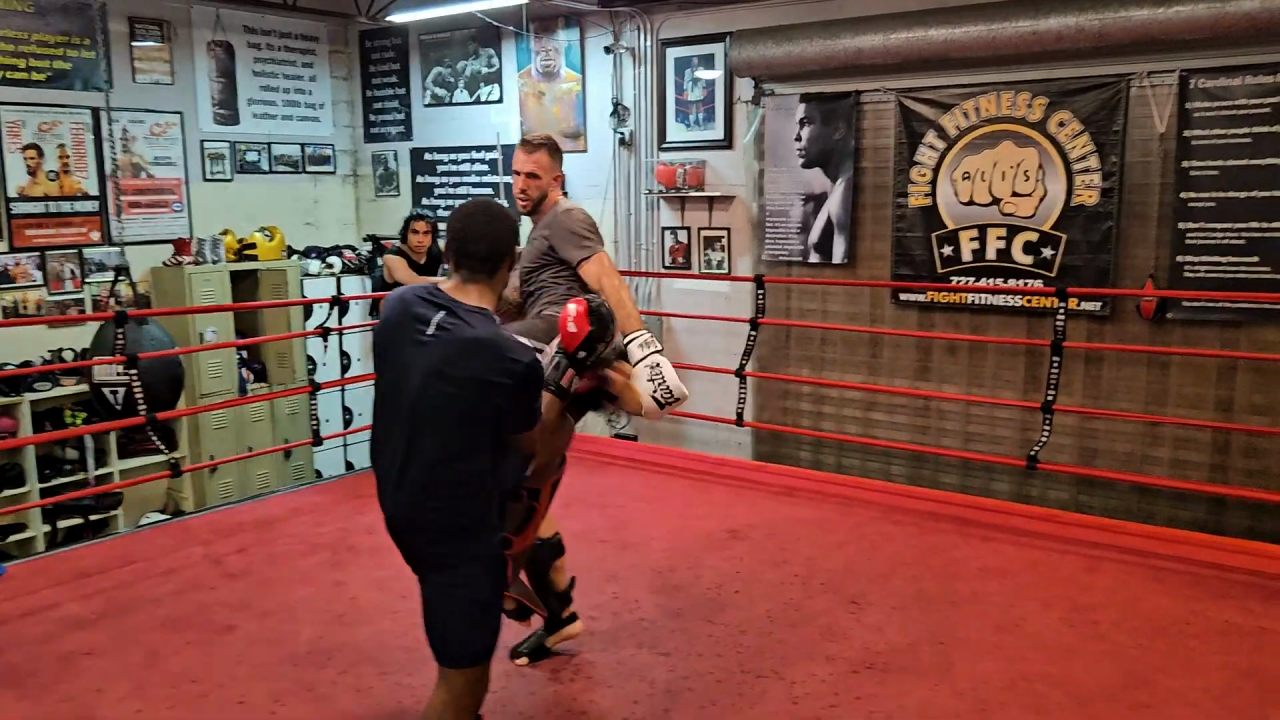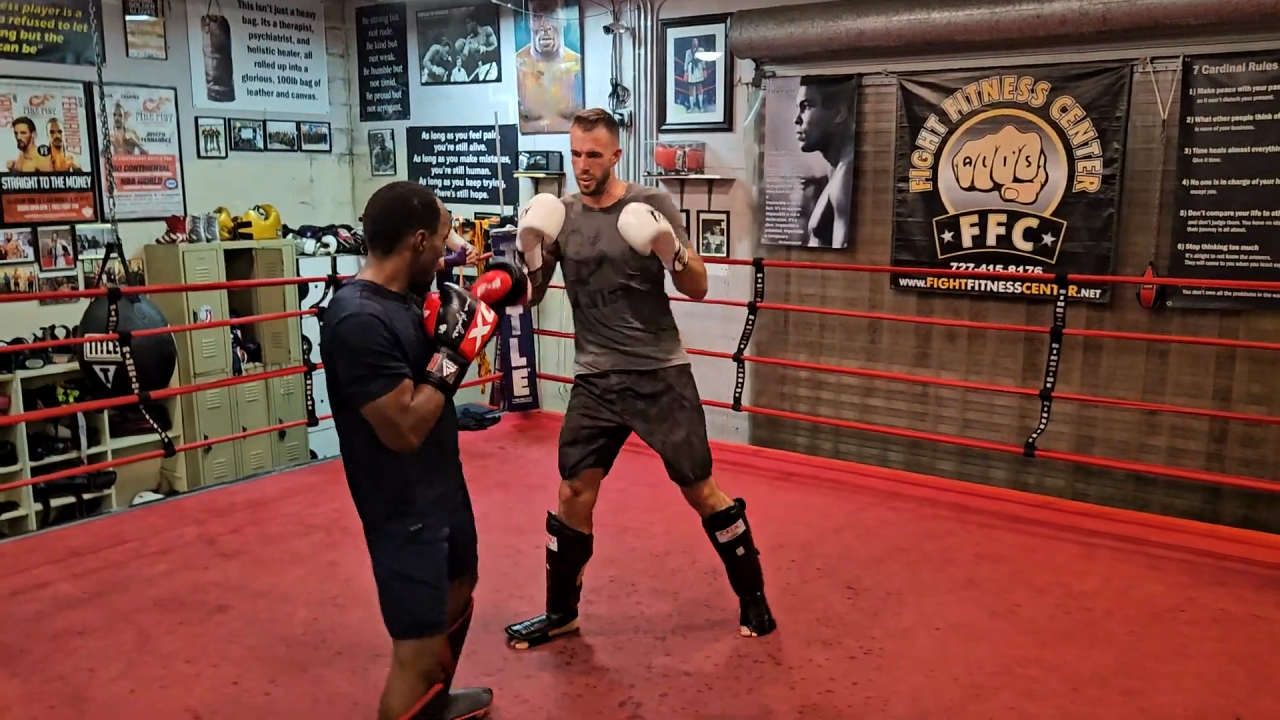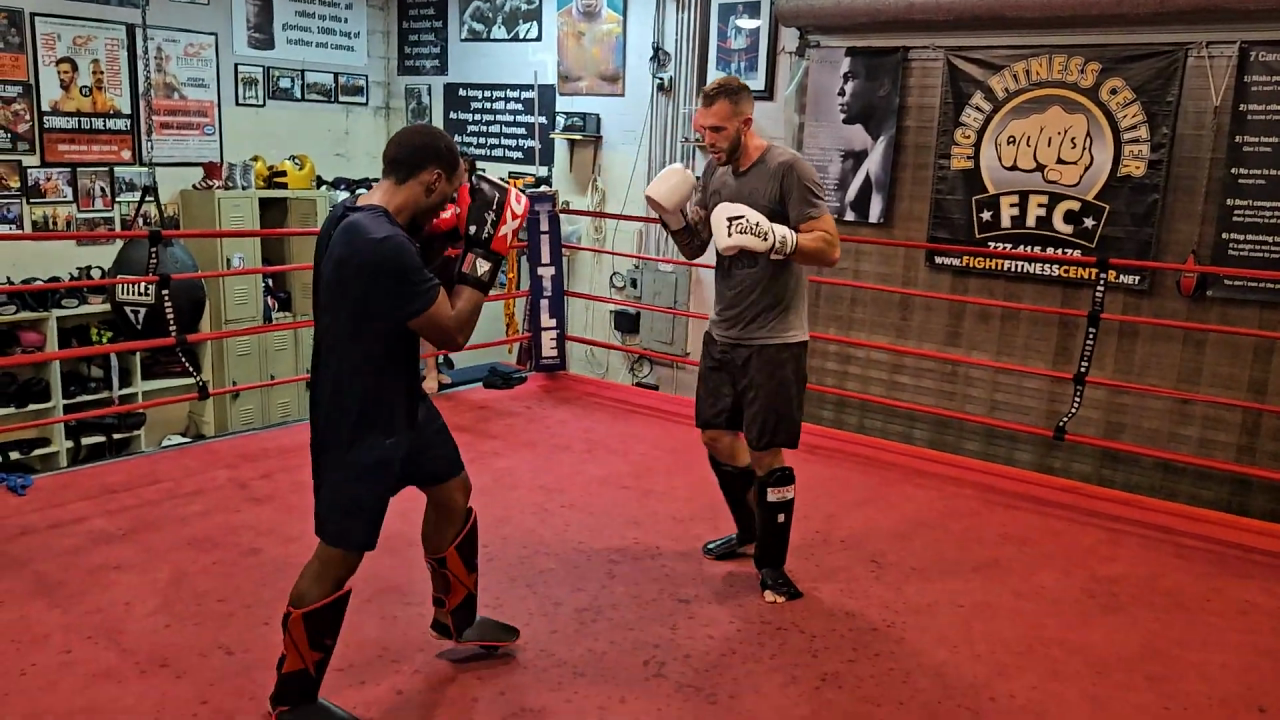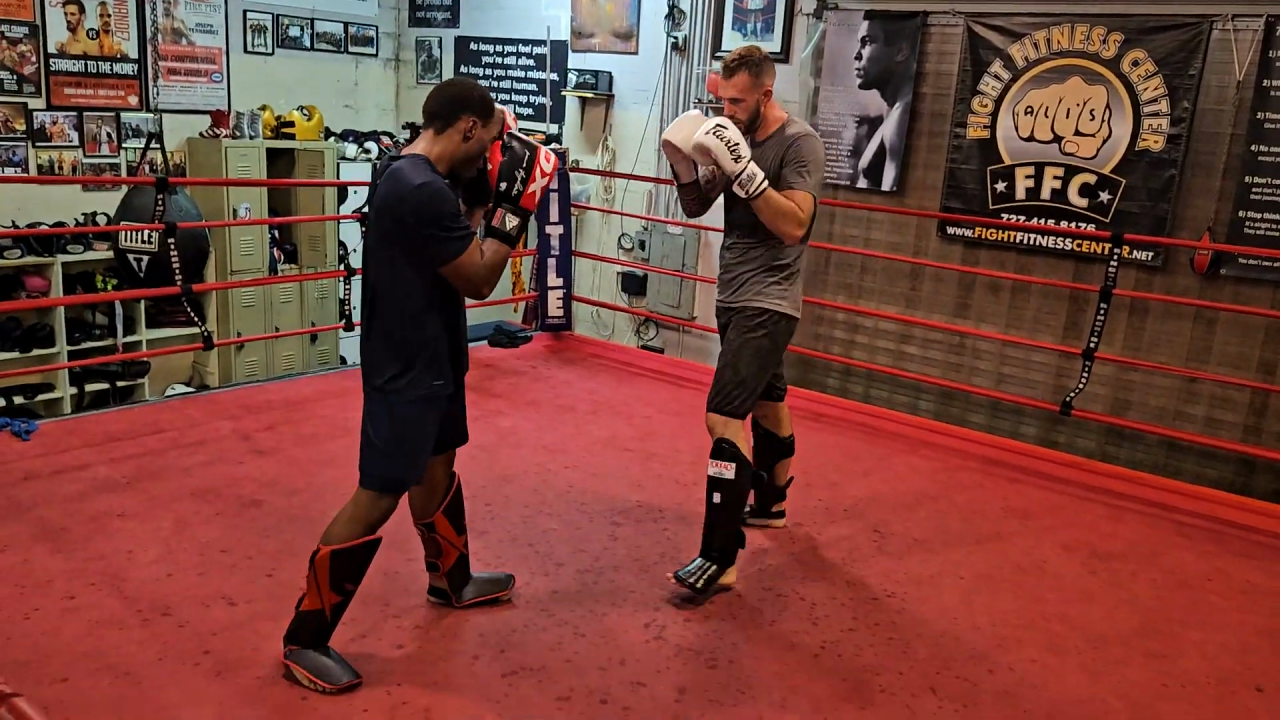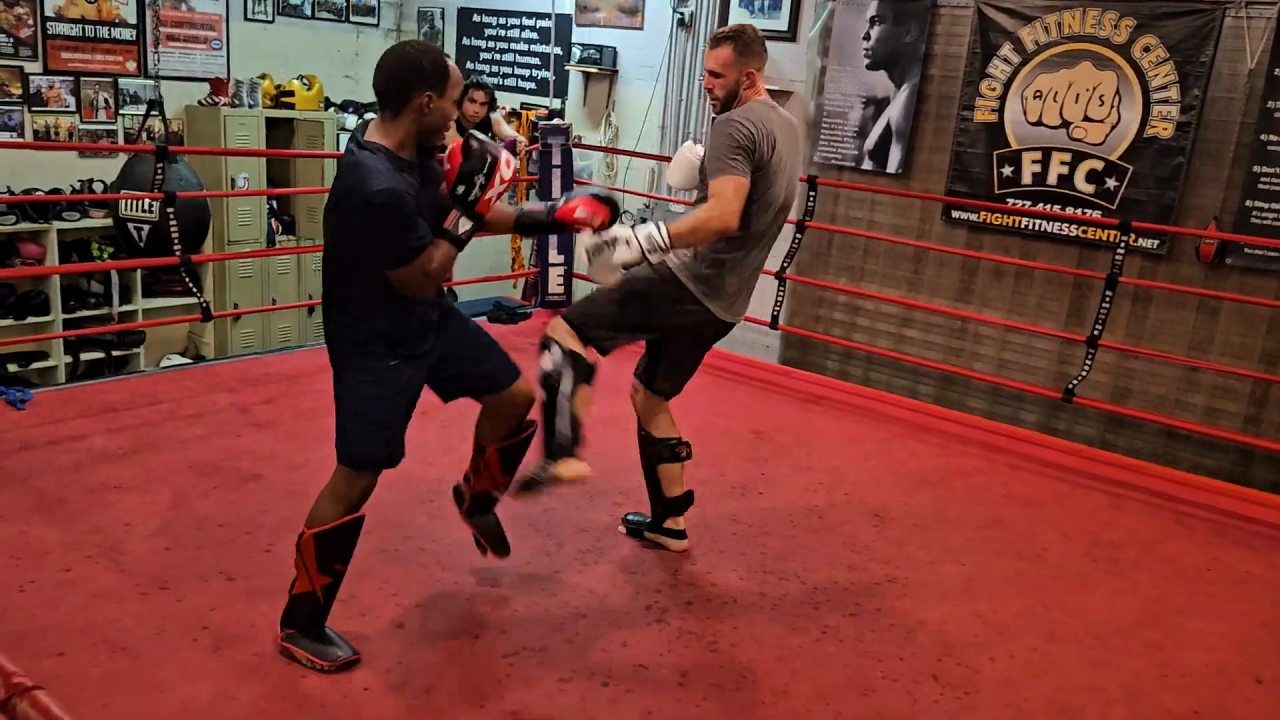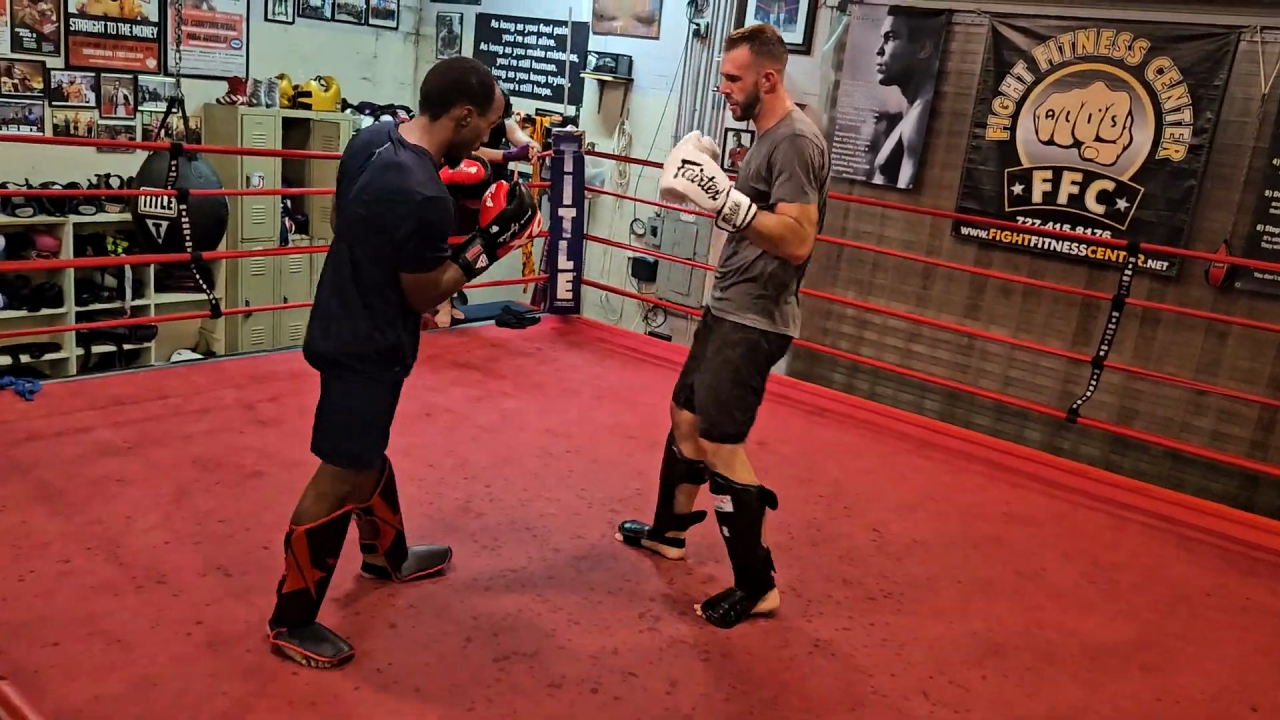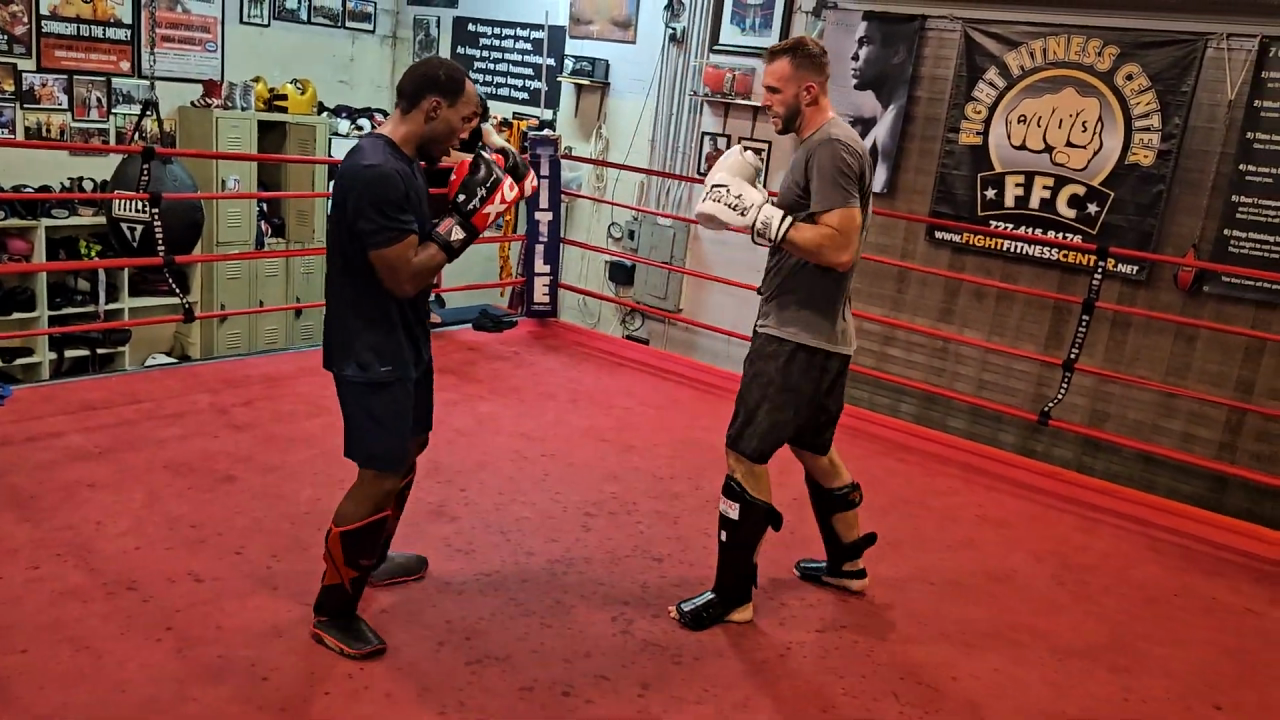
dt=0.5s
person 1, frame 1
left shoulder: (399, 305)
right shoulder: (505, 359)
right elbow: (529, 444)
right wrist: (566, 366)
left hip: (411, 484)
right hip: (451, 513)
left knee: (553, 418)
left ankle: (504, 562)
person 1, frame 2
left shoulder: (401, 297)
right shoulder: (358, 323)
right elbow: (406, 432)
left wrist: (469, 319)
right wrist: (452, 354)
left hip: (439, 482)
right hip: (402, 505)
left knee: (456, 595)
right knee: (420, 652)
person 1, frame 3
left shoulder: (355, 216)
right shoulder: (382, 246)
right elbow: (454, 331)
left wrist: (436, 234)
right wrist: (486, 247)
left hip: (398, 402)
right hip: (360, 421)
left knee: (452, 490)
right knee: (341, 551)
left ankle: (457, 619)
person 1, frame 4
left shoulder: (411, 171)
right shoulder: (421, 190)
left elbow: (462, 228)
right elbow: (479, 279)
left wrist: (488, 186)
right wrist: (516, 202)
left hip: (432, 354)
right hip: (407, 365)
left knee: (438, 465)
right knee: (378, 495)
left ankle: (451, 579)
right ankle: (306, 638)
person 1, frame 5
left shoulder: (407, 147)
right shoulder: (378, 190)
left elbow: (458, 203)
right elbow: (424, 280)
left wrist: (554, 215)
right wrist: (468, 209)
left hip: (427, 319)
right hip: (378, 344)
left knee: (516, 397)
right knee: (360, 476)
left ankle: (476, 498)
right ankle: (301, 624)
person 1, frame 6
left shoulder: (375, 138)
right shoulder: (423, 197)
right elbow: (424, 297)
right wrist: (489, 243)
left hip: (359, 320)
right hip: (368, 344)
left knee: (371, 450)
right knee: (344, 472)
left ankle: (386, 553)
right ankle: (291, 620)
person 1, frame 7
left shoulder: (401, 160)
right shoulder: (375, 173)
left elbow: (417, 242)
right elbow: (405, 277)
left wrist: (471, 206)
right wrist: (465, 218)
left hip: (403, 339)
right hip: (373, 350)
left knee: (405, 454)
right knee: (384, 476)
left ankle: (371, 556)
right ankle: (333, 612)
person 2, frame 1
left shoulder: (568, 222)
right shoulder: (537, 233)
left elbow: (608, 285)
left wrist: (640, 348)
right wrist: (500, 298)
right ankle: (558, 616)
person 2, frame 2
left shoulder: (653, 203)
right shoulder: (556, 213)
left elbow: (697, 288)
right elbow: (528, 297)
left wrist: (671, 249)
right wrist: (532, 256)
left hip: (659, 371)
right hip: (596, 377)
left knee: (702, 490)
right knee: (575, 492)
left ankle: (752, 595)
right ankle: (560, 611)
person 2, frame 3
left shoulder: (789, 169)
right shoulder: (715, 170)
left elbow: (829, 248)
right elbow: (694, 247)
left wrist: (769, 236)
right wrist: (673, 217)
left hip: (774, 340)
right hip: (723, 335)
left knee: (766, 452)
right knee: (717, 439)
left ankle: (772, 564)
right ankle: (748, 531)
person 2, frame 4
left shoulder: (799, 143)
right shoulder: (735, 137)
left elbow: (793, 227)
right elbow: (695, 207)
left wrist: (743, 171)
right wrist: (684, 166)
left hip: (766, 303)
right hip: (734, 298)
left knee: (723, 419)
right knee: (766, 402)
left ankle: (720, 556)
right ankle: (771, 499)
person 2, frame 5
left shoulder: (737, 125)
right shoulder: (775, 130)
left elbow: (722, 216)
right elbow: (775, 208)
left wrist: (642, 240)
left hip: (694, 278)
right hip: (723, 298)
left knee: (567, 329)
right knee: (648, 395)
left ankle: (560, 450)
right ankle: (669, 520)
person 2, frame 6
left shoulder: (795, 141)
right shoulder: (768, 135)
left elbow: (796, 242)
left wrist: (724, 198)
right wrist: (709, 191)
left hip: (753, 319)
right hip: (735, 310)
left knee: (719, 444)
right knee: (688, 420)
left ankle: (755, 584)
right ankle: (668, 528)
person 2, frame 7
left shoulder: (831, 148)
right shoulder: (820, 145)
left elbow: (842, 248)
left wrist: (758, 216)
right wrist: (753, 203)
left hip: (796, 335)
right hip: (821, 332)
left knee: (744, 456)
right knee: (815, 449)
left ankle: (732, 594)
right ankle: (846, 561)
